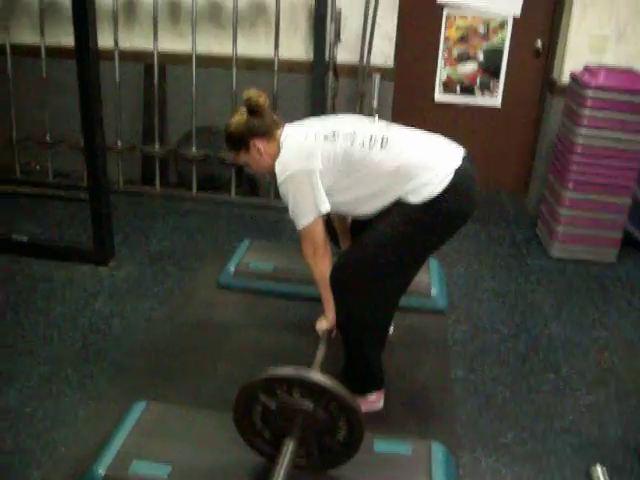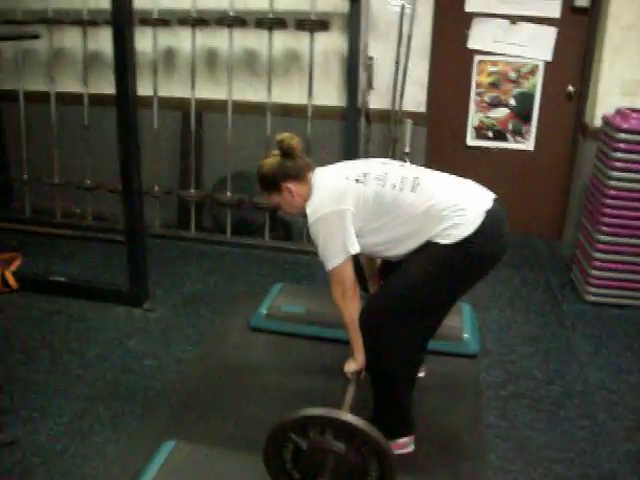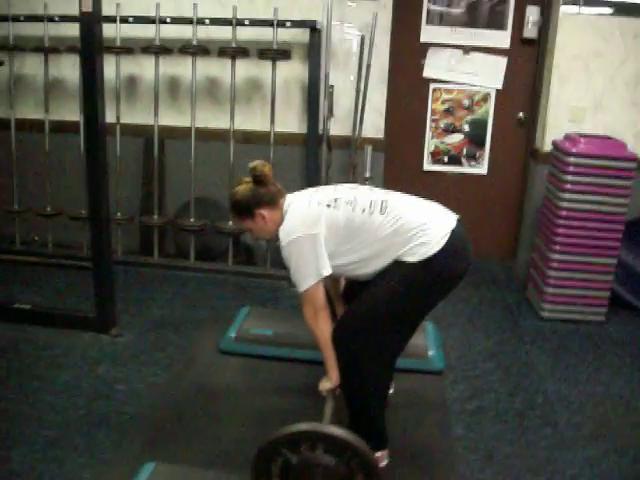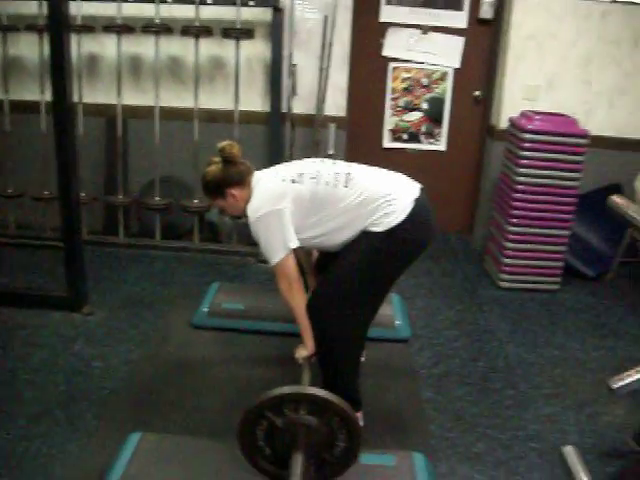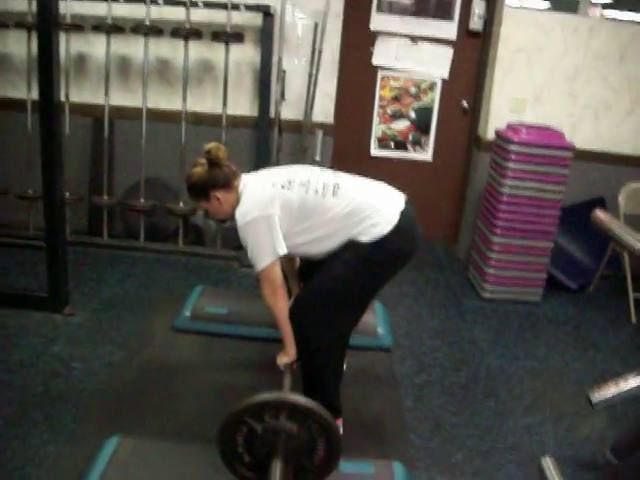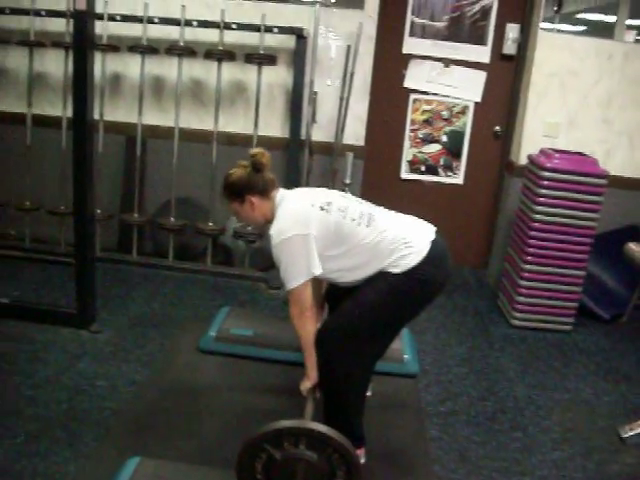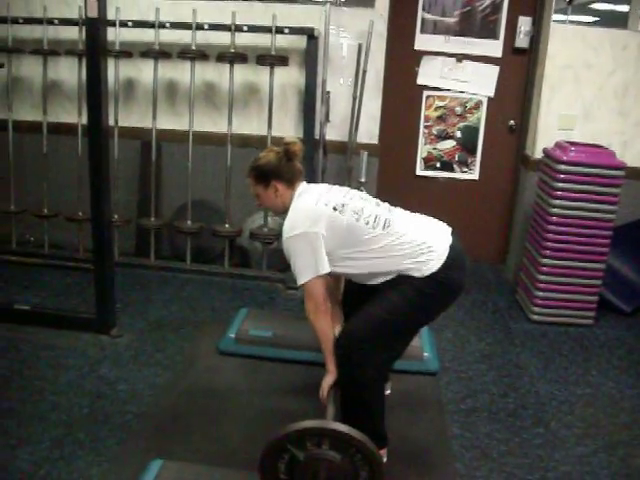
dt=0.4s
person 1, frame 1
left shoulder: (292, 166)
right shoulder: (305, 136)
left elbow: (315, 248)
right elbow: (340, 190)
left wrist: (330, 313)
right wrist: (348, 248)
left hip: (439, 193)
right hip: (449, 165)
left knee: (351, 278)
right knee: (364, 241)
left ankle: (364, 388)
right ankle: (374, 317)
person 1, frame 2
left shoulder: (324, 207)
right shoulder: (336, 179)
left elbow: (344, 289)
right elbow: (367, 240)
left wrist: (358, 354)
right wrist: (376, 289)
left hip: (469, 236)
right hip: (479, 210)
left knee: (380, 319)
right knee: (394, 283)
left ankle: (394, 432)
right ankle: (404, 361)
person 1, frame 3
left shoulder: (296, 232)
right shoulder: (304, 205)
left elbow: (315, 310)
right elbow: (332, 264)
left wrist: (333, 373)
right wrist: (342, 310)
left hip: (435, 254)
right hip: (442, 231)
left knee: (353, 337)
right knee: (358, 302)
left ankle: (370, 445)
right ankle: (375, 380)
person 1, frame 4
left shoulder: (263, 208)
right shoulder: (272, 181)
left elbow: (289, 282)
right elbow: (305, 232)
left wrist: (308, 341)
right wrist: (316, 282)
left hip: (399, 223)
right hip: (404, 200)
left knee: (328, 306)
right knee: (329, 272)
right ankle: (346, 347)
person 1, frame 5
left shoulder: (251, 213)
right shoulder: (260, 185)
left elbow: (273, 288)
right elbow: (287, 243)
left wrist: (290, 348)
right wrist: (297, 291)
left hip: (384, 235)
right hip: (389, 210)
left knee: (310, 314)
right knee: (311, 278)
right ankle: (328, 356)
person 1, frame 6
left shoulder: (287, 229)
right shoulder: (297, 202)
left elbow: (301, 309)
right elbow: (318, 269)
left wrist: (312, 372)
right wrist: (321, 318)
left hip: (417, 268)
right hip: (421, 242)
left knee: (335, 342)
right knee: (339, 300)
left ankle: (347, 444)
right ankle: (353, 378)
person 1, frame 7
left shoulder: (298, 226)
right shoulder: (317, 196)
left elbow: (316, 304)
right elbow: (335, 270)
left wrist: (332, 367)
right wrist: (337, 321)
left hip: (435, 271)
right hip: (436, 243)
left knee: (355, 346)
right knee: (355, 296)
left ankle: (368, 444)
right ankle: (373, 377)
